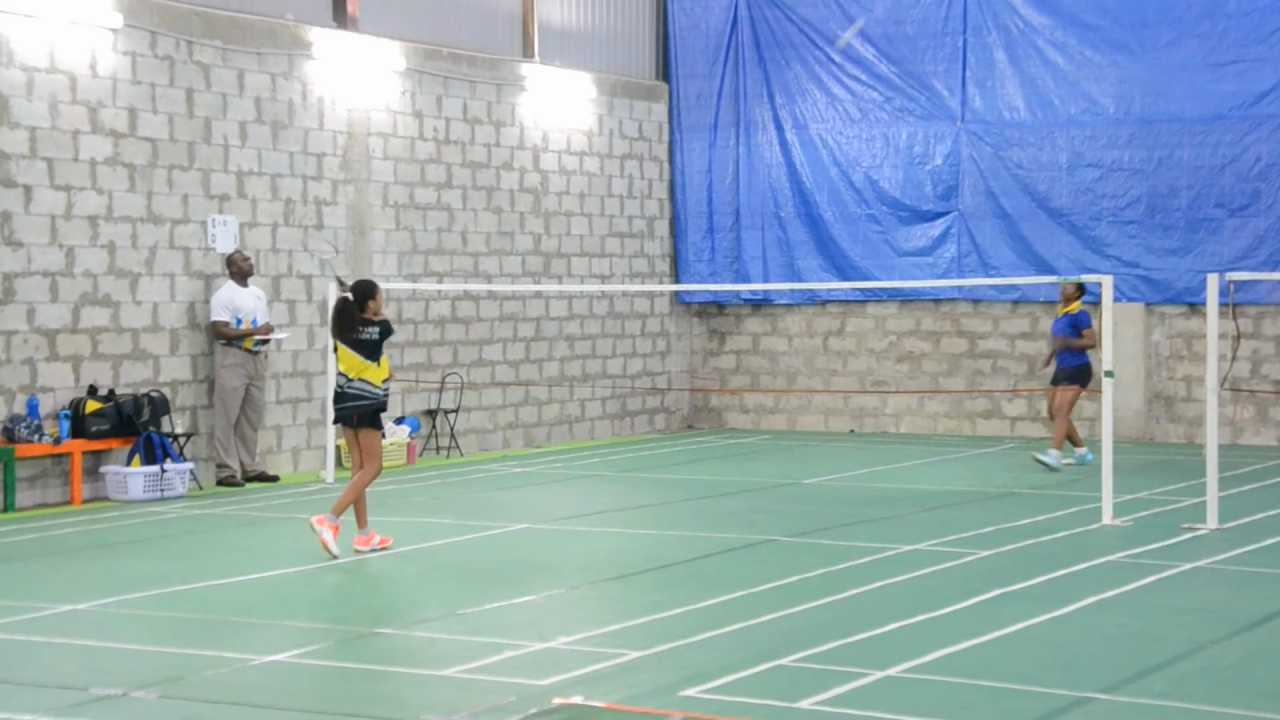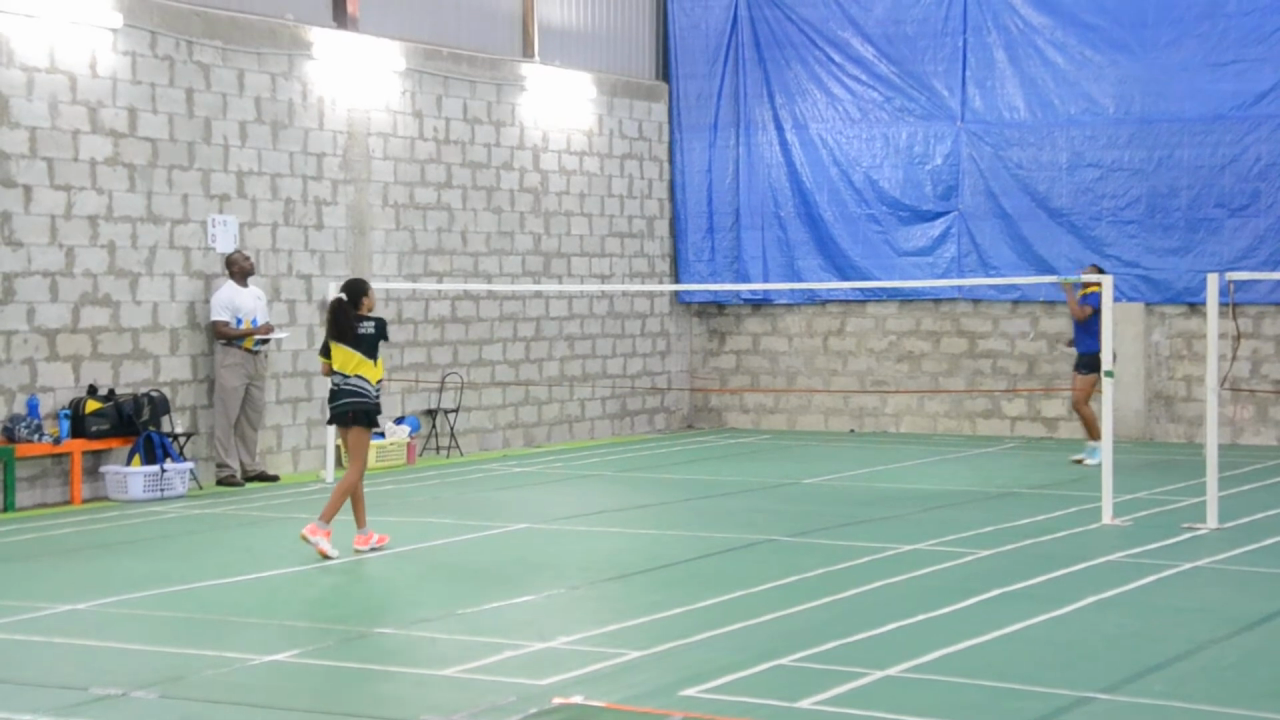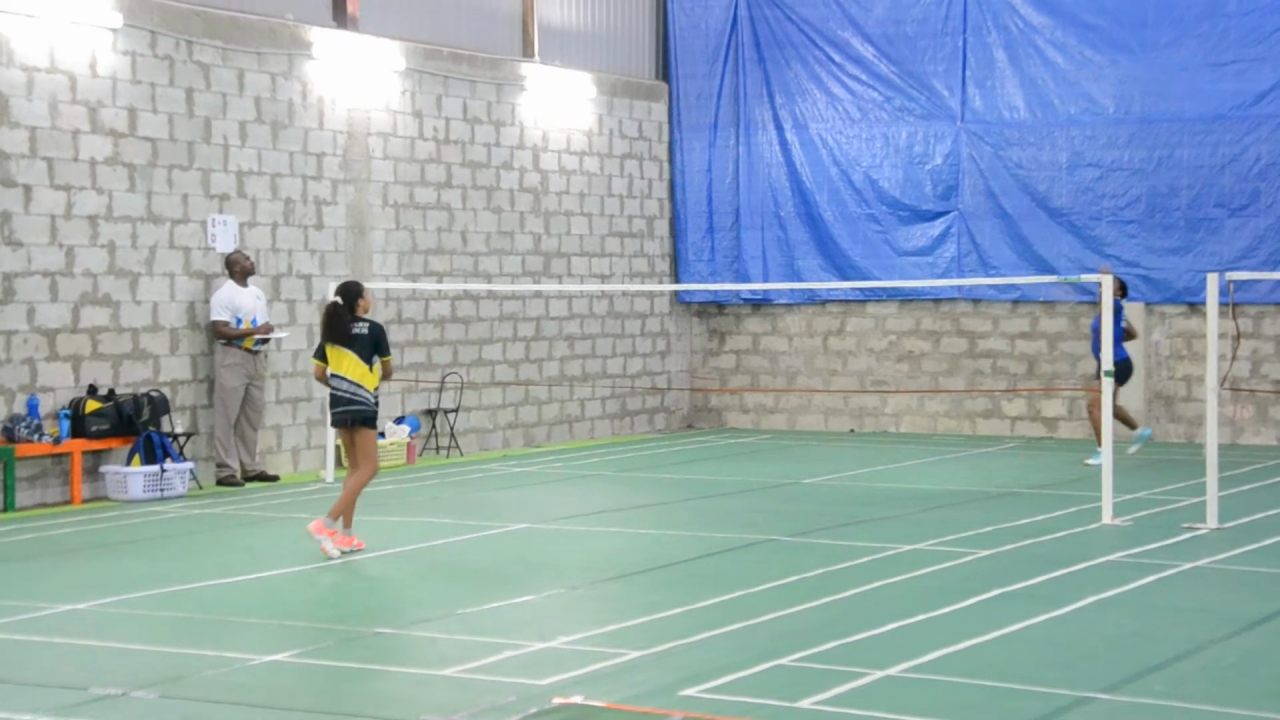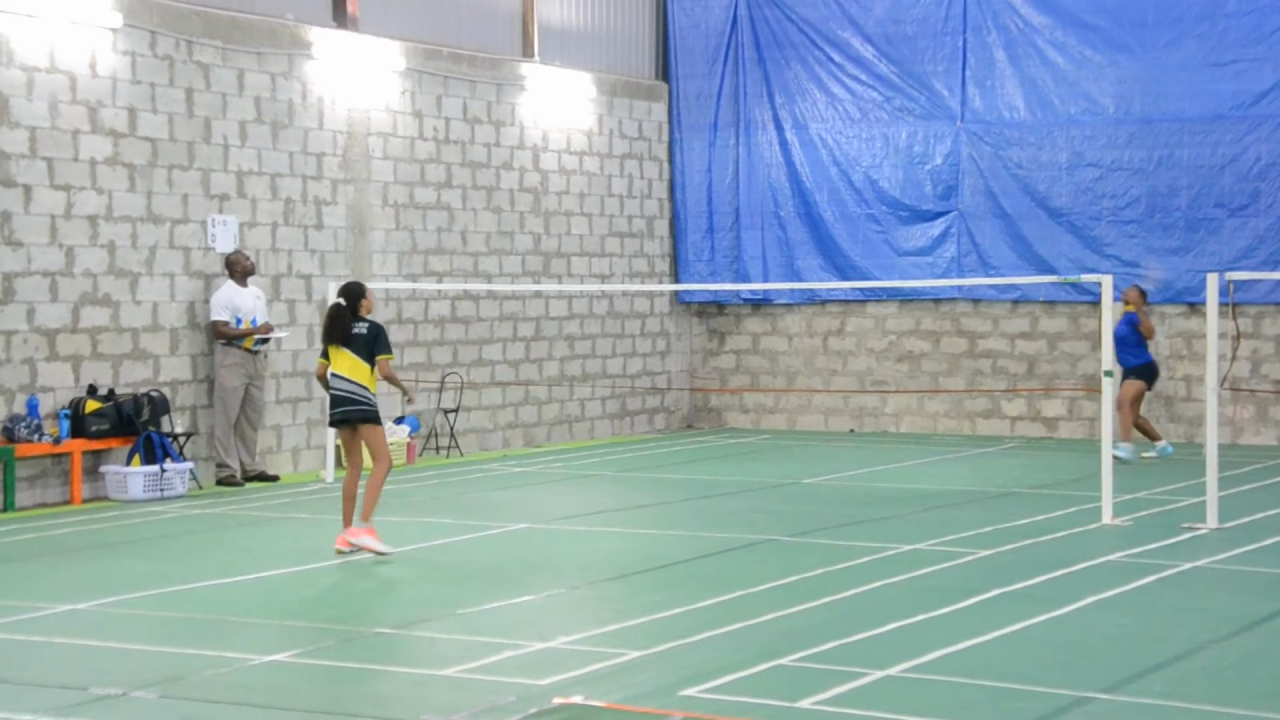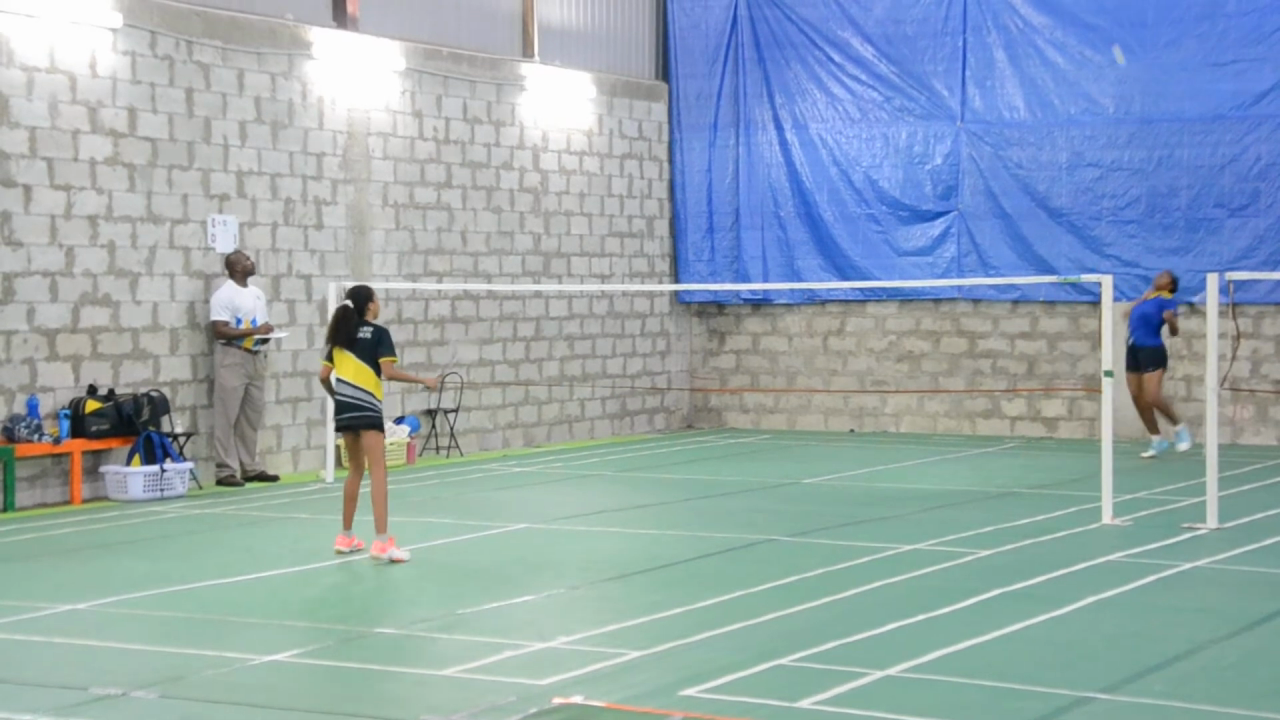
dt=0.2s
person 1, frame 1
left shoulder: (342, 328)
right shoulder: (381, 328)
left hip: (345, 401)
right hip: (365, 404)
left knee: (359, 468)
right knee: (371, 469)
left ankle: (364, 535)
right ankle: (329, 520)
person 1, frame 2
left shoulder: (336, 329)
right shoulder: (377, 325)
left elbow: (325, 369)
left hip: (339, 400)
right hip: (361, 401)
left knee: (355, 467)
right knee: (356, 469)
left ankle: (363, 533)
right ankle: (319, 527)
person 1, frame 3
left shoulder: (332, 331)
right shoulder: (374, 329)
left elbow: (318, 373)
right elbow: (386, 370)
right wrist: (375, 379)
left hip: (339, 404)
right hip: (361, 404)
left knee: (356, 467)
right knee: (367, 469)
left ankle: (343, 535)
right ankle: (326, 524)
person 1, frame 4
left shoulder: (335, 331)
right shoulder: (374, 330)
left elbow: (320, 372)
right elbow: (384, 370)
right wrist: (404, 389)
left hip: (339, 403)
right hip: (361, 402)
left knee: (353, 467)
right knee: (382, 463)
left ankle: (346, 535)
right ankle: (362, 528)
person 1, frame 5
left shoulder: (341, 335)
right shoulder: (378, 333)
left elbow: (324, 375)
right elbow: (388, 371)
right wrist: (423, 381)
left hip: (343, 408)
right hip: (367, 408)
left knee: (355, 470)
right knee: (378, 472)
left ankle: (346, 536)
right ankle: (382, 542)
person 2, frame 1
left shoulder: (259, 294)
right shoulder: (224, 295)
right elbow: (220, 332)
left wrist: (267, 333)
right wrist: (254, 332)
left hip: (257, 357)
right hip: (233, 358)
left knee: (253, 416)
right knee: (228, 417)
left ankle: (251, 467)
right ankle: (226, 471)
person 2, frame 2
left shoulder: (258, 293)
right shoulder: (224, 295)
right elbow: (220, 331)
left wrist: (268, 333)
right wrist: (253, 331)
left hip: (257, 357)
right hip: (233, 358)
left knee: (253, 416)
right knee: (228, 417)
left ankle: (251, 467)
right ankle: (226, 471)
person 2, frame 3
left shoulder: (258, 293)
right shoulder: (224, 295)
right elbow: (219, 331)
left wrist: (267, 333)
right wrist: (253, 331)
left hip: (256, 357)
right hip: (233, 358)
left knee: (252, 416)
right knee: (228, 417)
left ankle: (251, 467)
right ankle: (225, 471)
person 2, frame 4
left shoulder: (257, 293)
right shoulder: (224, 295)
right elbow: (219, 331)
left wrist: (267, 332)
right wrist: (253, 331)
left hip: (256, 357)
right hip: (232, 358)
left knee: (252, 415)
right knee: (228, 417)
left ankle: (251, 467)
right ankle: (226, 471)
person 2, frame 5
left shoulder: (258, 293)
right shoulder: (224, 295)
right elbow: (219, 331)
left wrist: (267, 332)
right wrist: (253, 331)
left hip: (256, 357)
right hip: (232, 357)
left knee: (252, 416)
right knee: (228, 417)
left ankle: (251, 467)
right ankle: (225, 471)
person 3, frame 1
left shoulder: (1080, 315)
right shoulder: (1061, 312)
left elbow: (1091, 342)
left wrist: (1066, 344)
right wrist: (1051, 356)
left hip: (1077, 369)
right hip: (1062, 368)
left knee: (1060, 411)
right knee: (1054, 413)
left ankle: (1053, 454)
right ankle: (1082, 452)
person 3, frame 2
left shoulder: (1094, 296)
right shoulder: (1084, 296)
left elbow: (1079, 316)
left wrist: (1069, 292)
right wrist: (1075, 338)
left hip: (1094, 356)
right hip: (1086, 355)
left knee: (1080, 403)
right knee: (1078, 402)
left ankle: (1097, 448)
right ankle: (1091, 446)
person 3, frame 3
left shoulder: (1114, 304)
right shoulder: (1117, 312)
right elbow: (1133, 334)
left hip: (1116, 365)
right hip: (1110, 364)
left knee: (1093, 404)
left ankle: (1102, 452)
right ankle: (1140, 432)
person 3, frame 4
left shoulder: (1133, 314)
right shoulder: (1128, 316)
left elbow: (1149, 335)
left wrist: (1138, 308)
left hip: (1142, 369)
right hip: (1130, 369)
left knee: (1122, 401)
right knee: (1132, 412)
left ankle: (1125, 447)
right ankle: (1162, 445)
person 3, frame 5
left shoulder: (1166, 301)
right shoulder: (1146, 298)
left elbow: (1174, 331)
right elbow: (1131, 316)
left wrist: (1171, 320)
left hip: (1152, 352)
right hip: (1134, 351)
left knee: (1152, 398)
right knee: (1138, 400)
left ankle: (1180, 429)
right ankle: (1158, 440)
